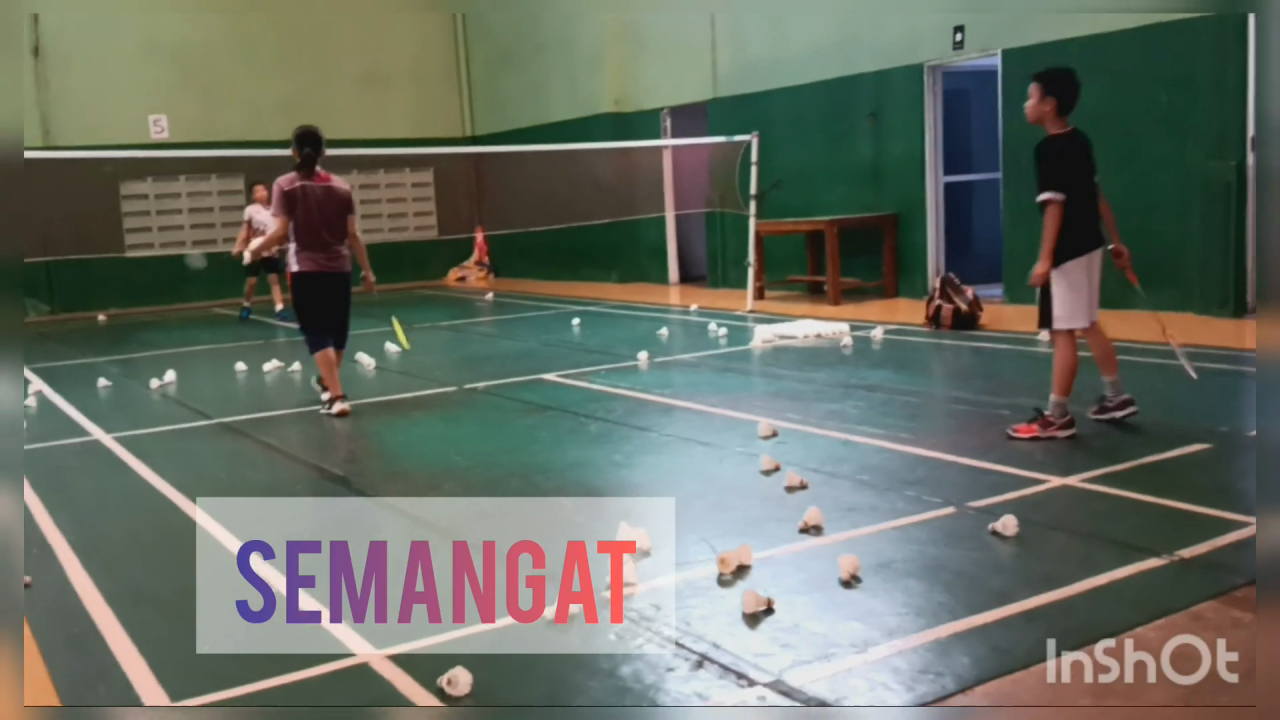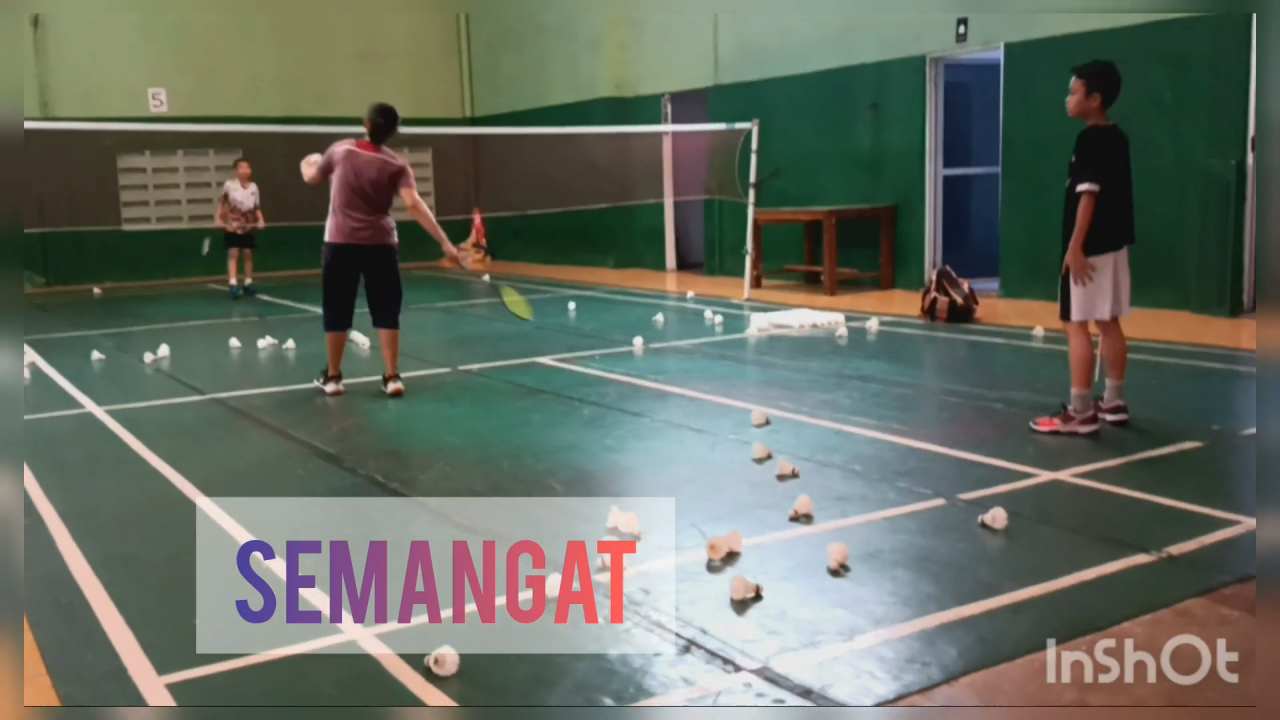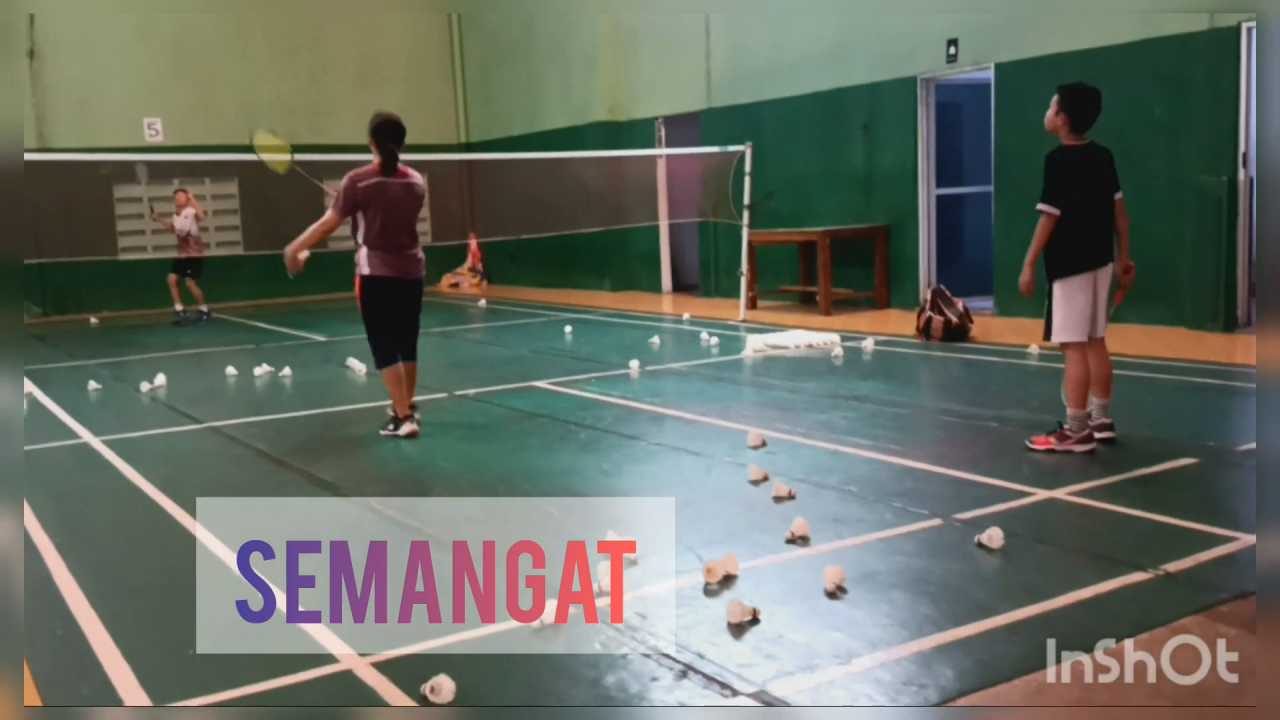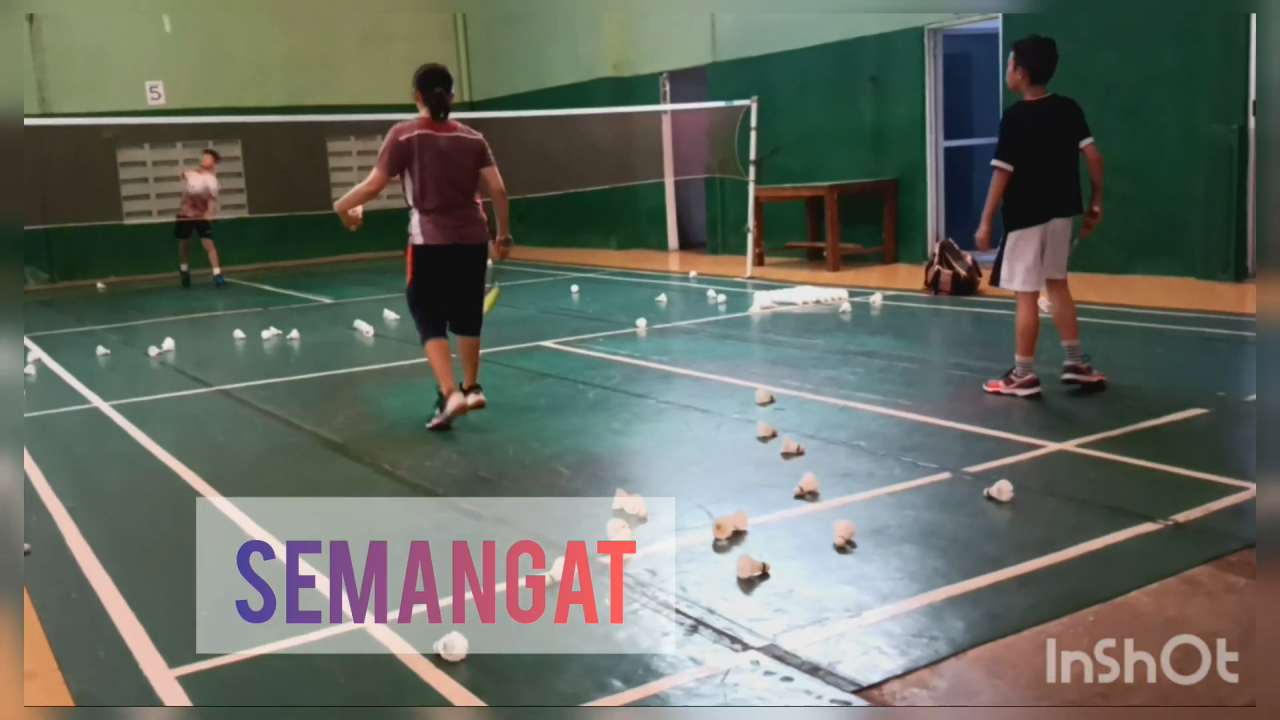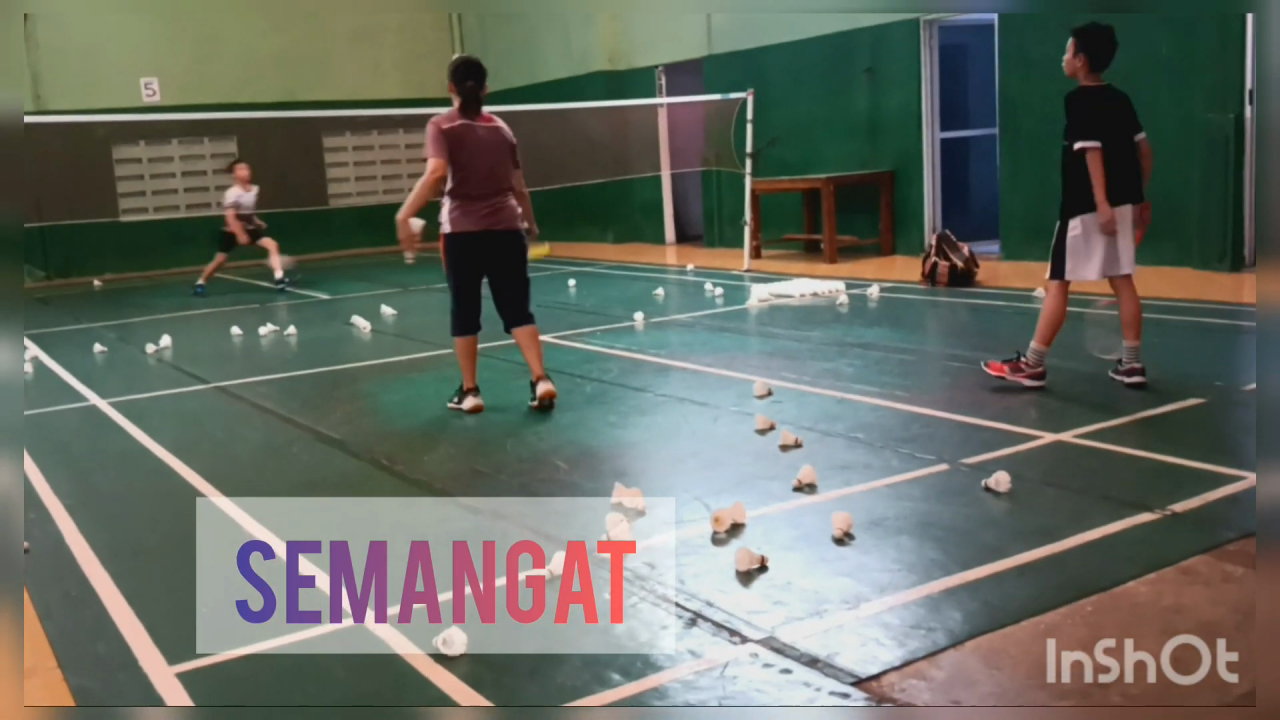
dt=1s
person 1, frame 1
left shoulder: (1048, 149)
right shoulder: (1080, 142)
left elbow: (1055, 204)
right elbow: (1096, 195)
left wrist: (1045, 258)
right wrist: (1116, 241)
left hip: (1068, 257)
right hip: (1090, 245)
left knee: (1063, 332)
right knee: (1088, 324)
left ankle: (1057, 417)
right ankle: (1117, 397)
person 1, frame 2
left shoulder: (1091, 140)
right shoulder: (1117, 137)
left elbow: (1088, 196)
left wrist: (1074, 247)
left hip: (1091, 247)
right hip: (1115, 244)
left knee: (1076, 325)
right knee: (1109, 323)
left ankle: (1080, 411)
right ankle: (1114, 402)
person 1, frame 3
left shoulder: (1058, 160)
right shoulder: (1103, 156)
left elbow: (1049, 217)
right elbow: (1119, 209)
left wrist: (1029, 265)
right wrist: (1124, 257)
left hip: (1070, 266)
right hip: (1099, 261)
left knee: (1071, 346)
right knee: (1094, 341)
left ankle: (1076, 431)
right ankle: (1101, 420)
person 1, frame 4
left shoulder: (1015, 117)
right shoulder: (1069, 109)
left elbow: (1002, 173)
right elbow: (1095, 157)
left wrist: (985, 222)
right wrist: (1095, 203)
left hip: (1025, 217)
right hip: (1063, 211)
left knee: (1026, 294)
right knee: (1057, 284)
left ankle: (1024, 376)
right ankle: (1074, 361)
person 1, frame 5
left shoulder: (1078, 100)
right shoulder: (1121, 99)
left elbow: (1092, 153)
right elbow: (1144, 151)
left wrist: (1100, 204)
right wrist: (1142, 198)
left hip: (1088, 207)
right hip: (1123, 203)
left knee: (1058, 284)
right knee: (1123, 281)
left ankle: (1033, 364)
right ankle: (1131, 363)
person 2, frame 1
left shoulder: (285, 185)
right shoulder: (340, 186)
left elbow: (281, 233)
right elbow: (352, 234)
left wrist: (257, 248)
right wrist: (367, 270)
left hip: (305, 269)
right hip: (339, 269)
left knee: (317, 333)
right knee: (337, 331)
left ankle: (336, 398)
right ankle: (329, 384)
person 2, frame 2
left shoulder: (342, 149)
right shoulder: (396, 164)
left elbow: (311, 177)
right elbow: (415, 205)
left wrist: (307, 164)
right wrist: (445, 243)
left hip: (340, 243)
right hip: (380, 244)
left knee: (337, 311)
right knee: (385, 312)
left ankle: (332, 378)
right ankle: (392, 377)
person 2, frame 3
left shoulder: (358, 181)
right shoulder: (416, 181)
left elbow: (328, 224)
left wrist: (295, 249)
left hip: (376, 274)
right hip: (412, 272)
left knee: (385, 346)
right knee: (407, 343)
left ankle: (404, 418)
right ankle: (409, 404)
person 2, frame 4
left shoulder: (404, 135)
right shoulder: (472, 138)
left elbow: (374, 184)
right elbow: (498, 189)
left wrist: (342, 205)
right wrist: (503, 232)
left hip: (430, 242)
right hip: (472, 239)
left knee: (430, 320)
right knee: (468, 316)
left ankle: (450, 395)
right ankle: (471, 388)
person 2, frame 5
left shoulder: (443, 126)
right shoulder: (501, 130)
left elbow: (435, 175)
right elbow: (518, 186)
left wrist: (404, 215)
right wrist: (528, 222)
left hip: (463, 231)
right hip: (506, 228)
left knee: (464, 311)
right knee: (518, 310)
left ankle: (469, 391)
right ankle: (540, 381)
